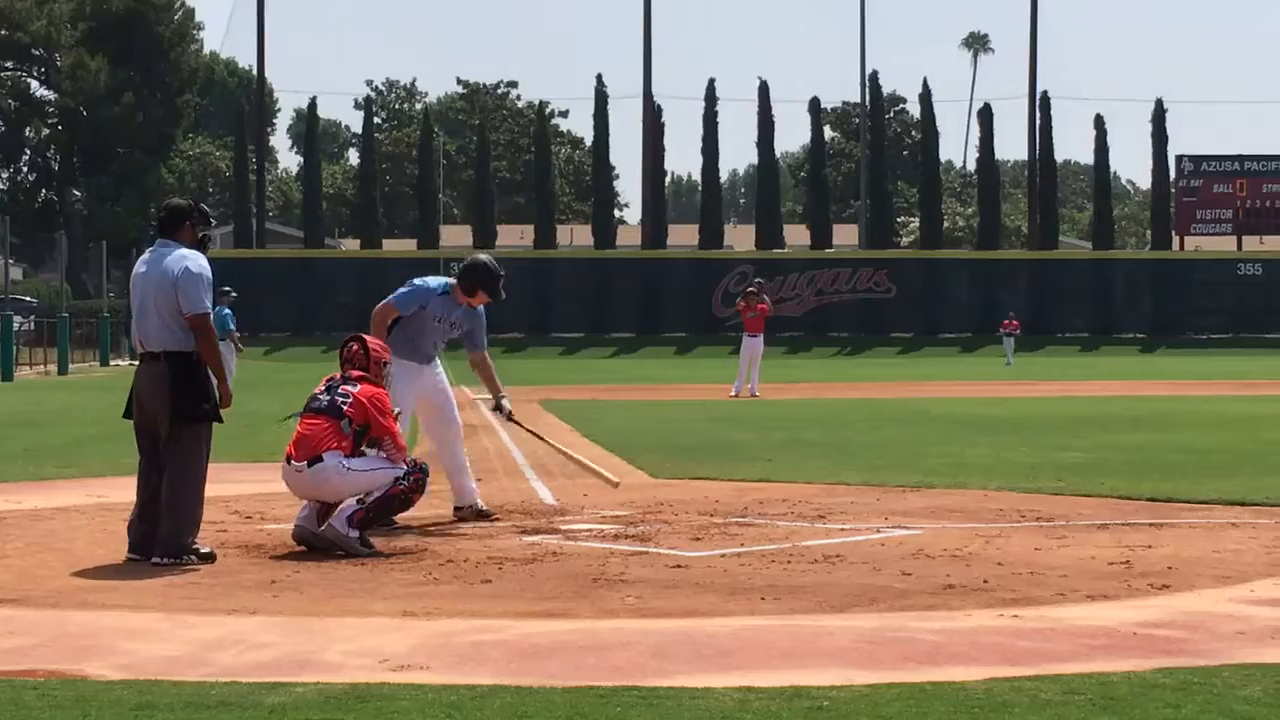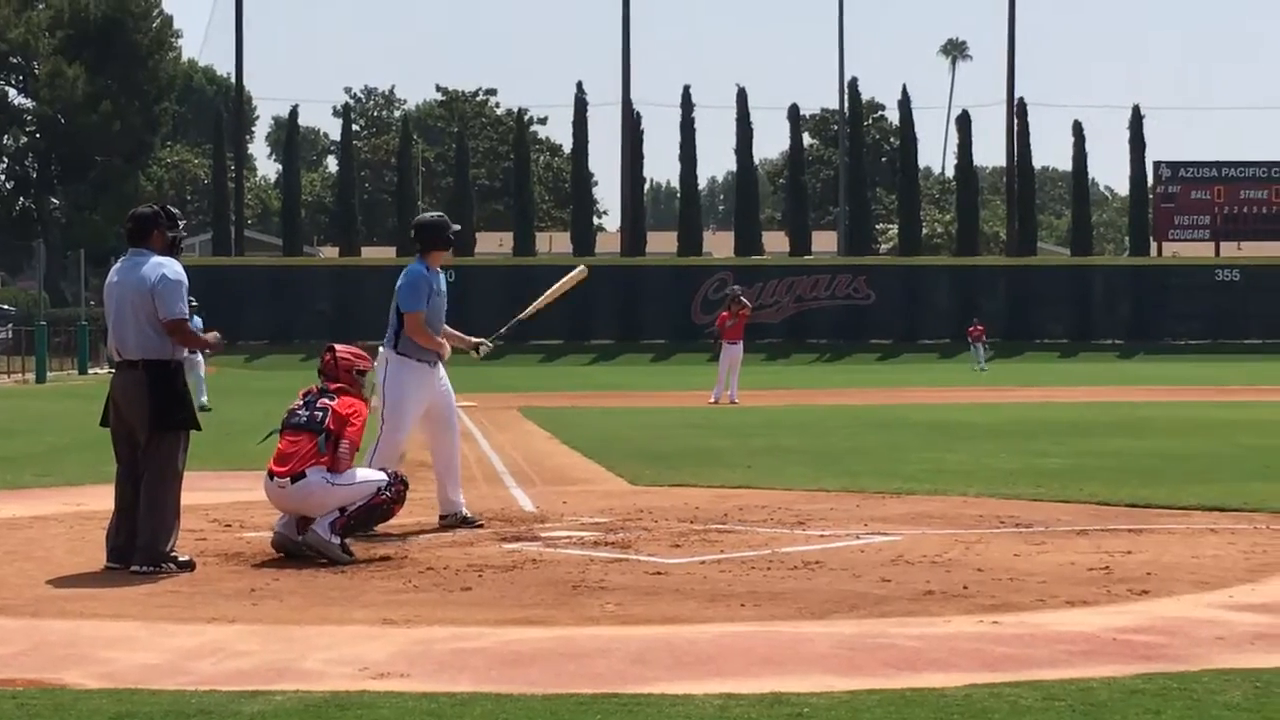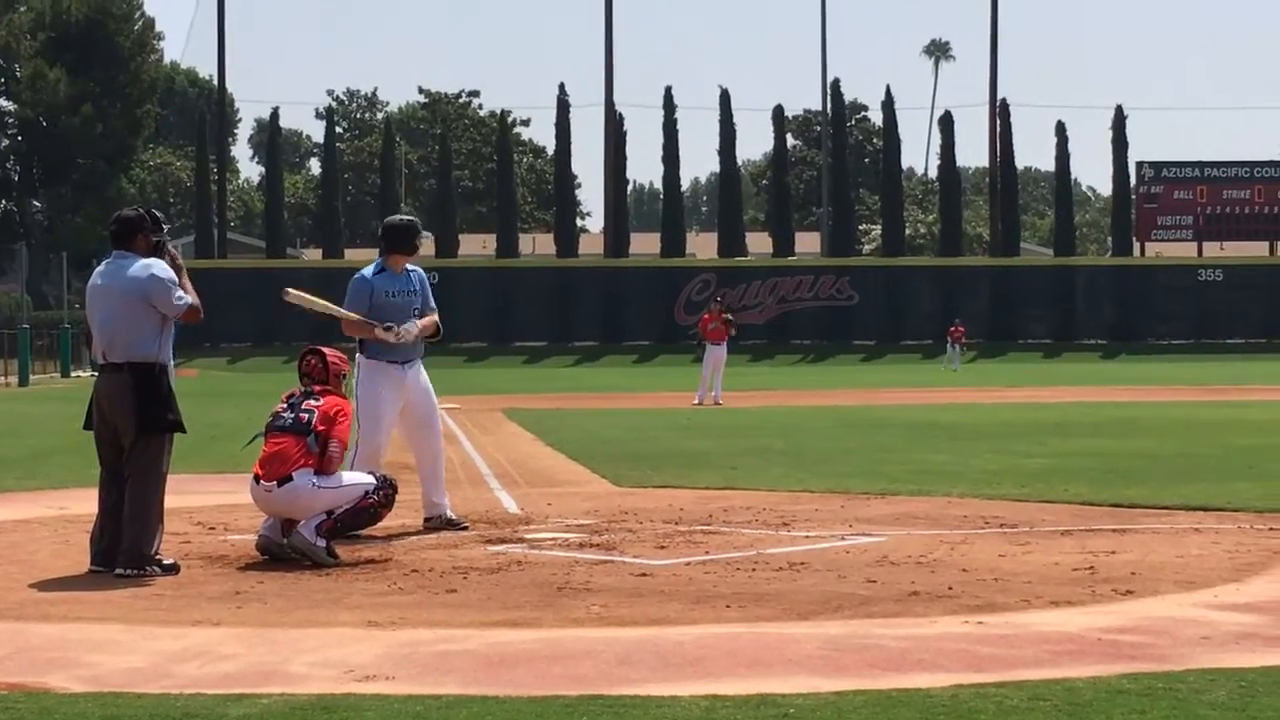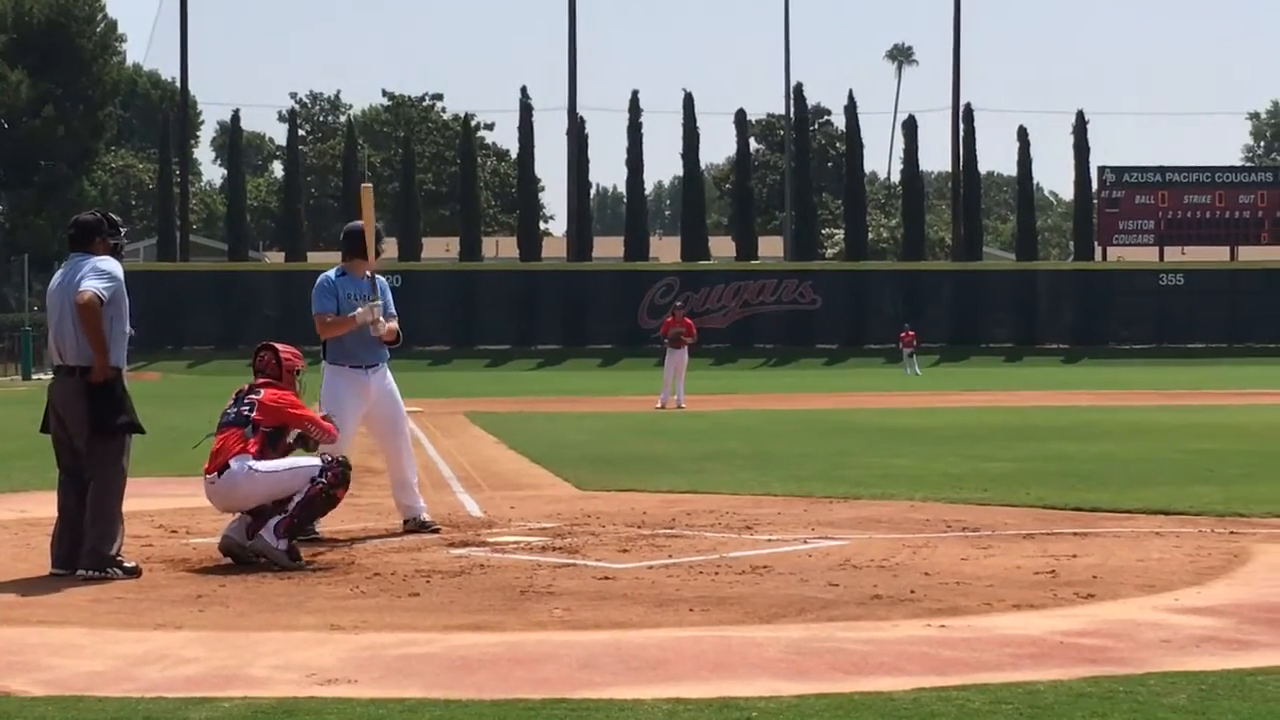
dt=1s
person 1, frame 1
left shoulder: (142, 264)
right shoulder: (191, 261)
left elbow: (147, 319)
right elbow: (201, 327)
right wrist: (221, 380)
left hip: (147, 370)
right hip: (181, 372)
left knee: (152, 461)
right knee: (185, 463)
left ankle: (143, 541)
right ankle: (175, 546)
person 1, frame 2
left shoulder: (115, 273)
right shoulder: (166, 269)
left elbow: (122, 326)
right elbow: (177, 330)
right wrist: (207, 341)
left hip: (123, 378)
right hip: (158, 380)
left knee: (129, 468)
right knee: (162, 470)
left ankle: (121, 549)
right ankle: (153, 554)
person 1, frame 3
left shoulder: (98, 276)
right shoulder: (153, 270)
left elbow: (101, 325)
right elbow: (192, 314)
right wrist: (181, 274)
left hip: (106, 381)
right hip: (143, 383)
left knee: (113, 472)
right knee: (145, 472)
left ankle: (105, 553)
right ankle: (137, 557)
person 1, frame 4
left shoulder: (59, 277)
right shoulder: (105, 267)
left elbow: (63, 325)
right elbow: (86, 302)
right wrist: (102, 357)
left hip: (63, 383)
right hip: (96, 384)
left knee: (73, 474)
right knee: (107, 473)
left ankle: (66, 555)
right ankle: (99, 559)
person 2, frame 1
left shoulder: (474, 315)
right shoulder: (427, 290)
left elbow: (479, 358)
right elbow: (381, 313)
left wrist: (499, 397)
left hip: (428, 367)
right hip: (396, 364)
left knee: (449, 429)
left ankle: (466, 501)
person 2, frame 2
left shoulder: (436, 275)
right shoulder: (416, 275)
right elbow: (415, 329)
left wrist: (468, 341)
right wrist: (442, 347)
left hip: (431, 368)
right hip: (403, 367)
left knee: (448, 435)
right knee: (392, 439)
left ankle: (452, 509)
person 2, frame 3
left shoulder: (418, 276)
right shoulder: (366, 280)
left elbow: (434, 324)
right elbow: (349, 327)
left wrist: (415, 327)
right wrist: (380, 331)
left hip: (413, 369)
right hip: (377, 371)
left knee: (431, 439)
right knee: (371, 444)
left ankle: (437, 510)
person 2, frame 4
left shoulder: (379, 283)
right shoulder: (329, 282)
left elbow: (395, 334)
right elbow: (324, 329)
left wrist: (382, 328)
right wrist: (359, 317)
left hip: (380, 375)
right hip: (342, 377)
left knee: (400, 443)
right knee: (332, 450)
left ankle: (413, 512)
person 3, frame 1
left shoulder: (329, 383)
right shoulder: (374, 393)
right elbow: (397, 453)
left wrist: (382, 425)
right wrist: (396, 431)
left hip: (291, 473)
right hip: (323, 472)
left knee: (352, 462)
right knee: (414, 474)
left ankle: (308, 523)
right ankle: (347, 525)
person 3, frame 2
left shoulder: (307, 396)
right shoulder: (354, 405)
left elbow: (303, 447)
right elbow: (342, 462)
left hip: (274, 488)
right hip: (306, 487)
right knee: (394, 485)
left ankle: (288, 530)
right ankle: (328, 531)
person 3, frame 3
left shoulder: (287, 401)
right shoulder: (337, 404)
left elbow: (283, 450)
right elbow: (333, 458)
right wrist: (323, 483)
left hip: (260, 492)
right hip: (294, 491)
right knee: (383, 489)
left ankle: (272, 532)
right ankle: (314, 533)
person 3, frame 4
left shoulder: (243, 397)
right shoulder: (280, 398)
right elbow: (329, 435)
left wrist: (296, 444)
right wrist: (319, 424)
left hip: (217, 488)
right hip: (240, 476)
left knee: (294, 487)
right knee: (336, 471)
left ankle: (239, 534)
right ankle: (277, 537)
